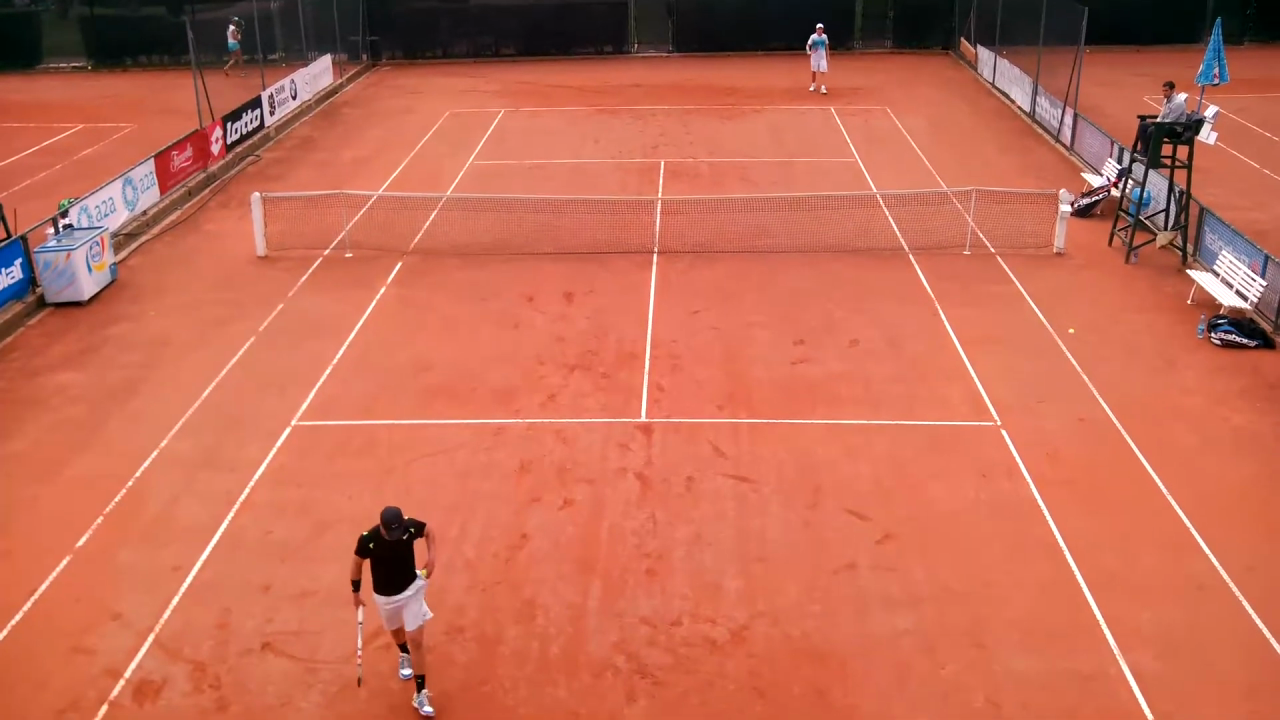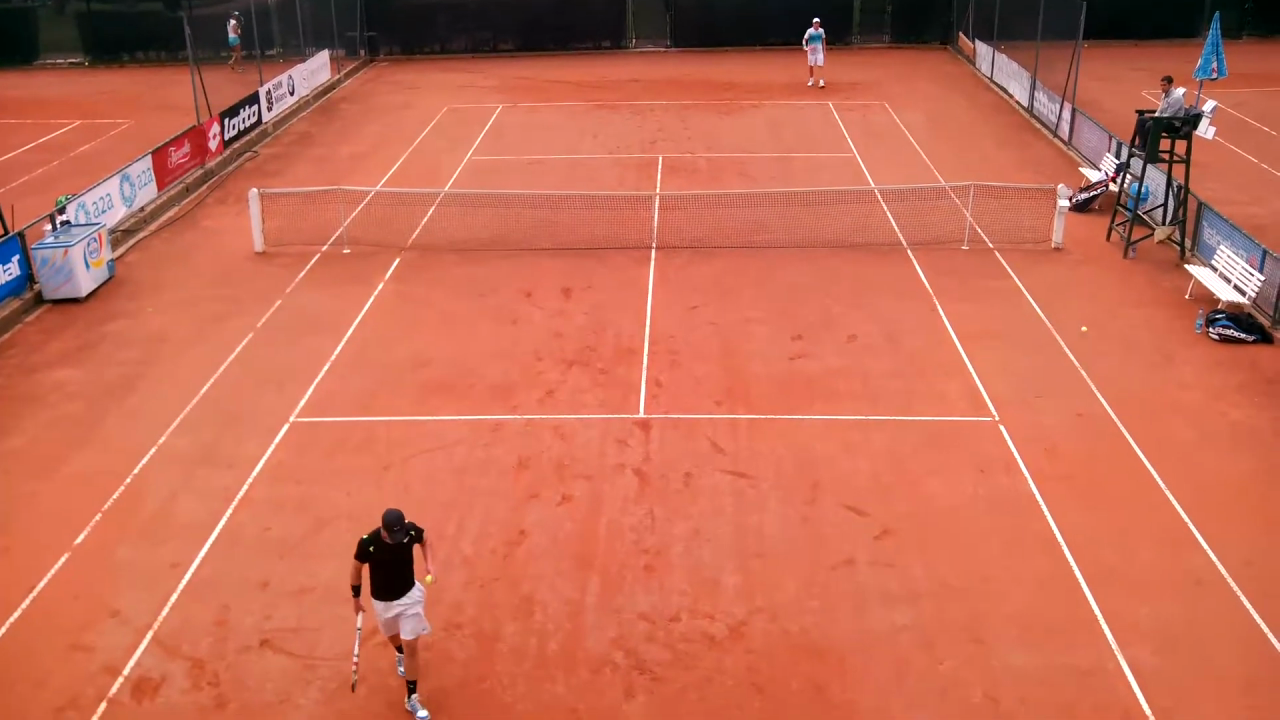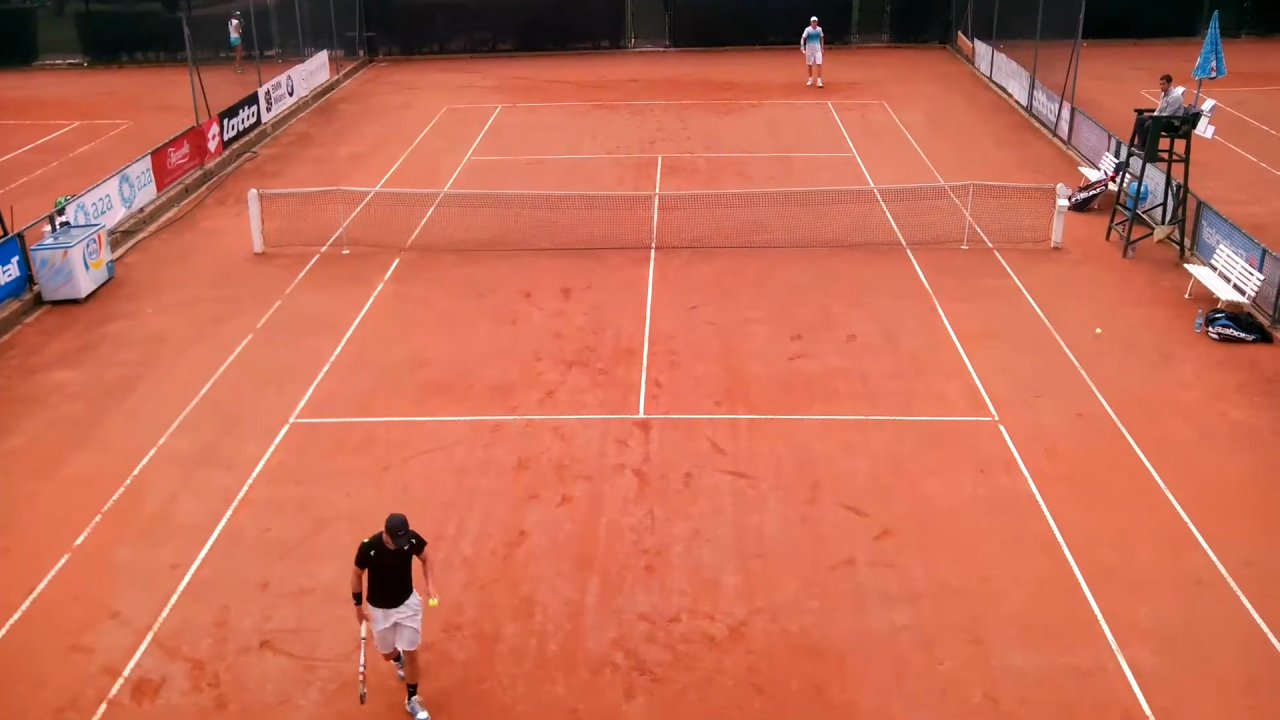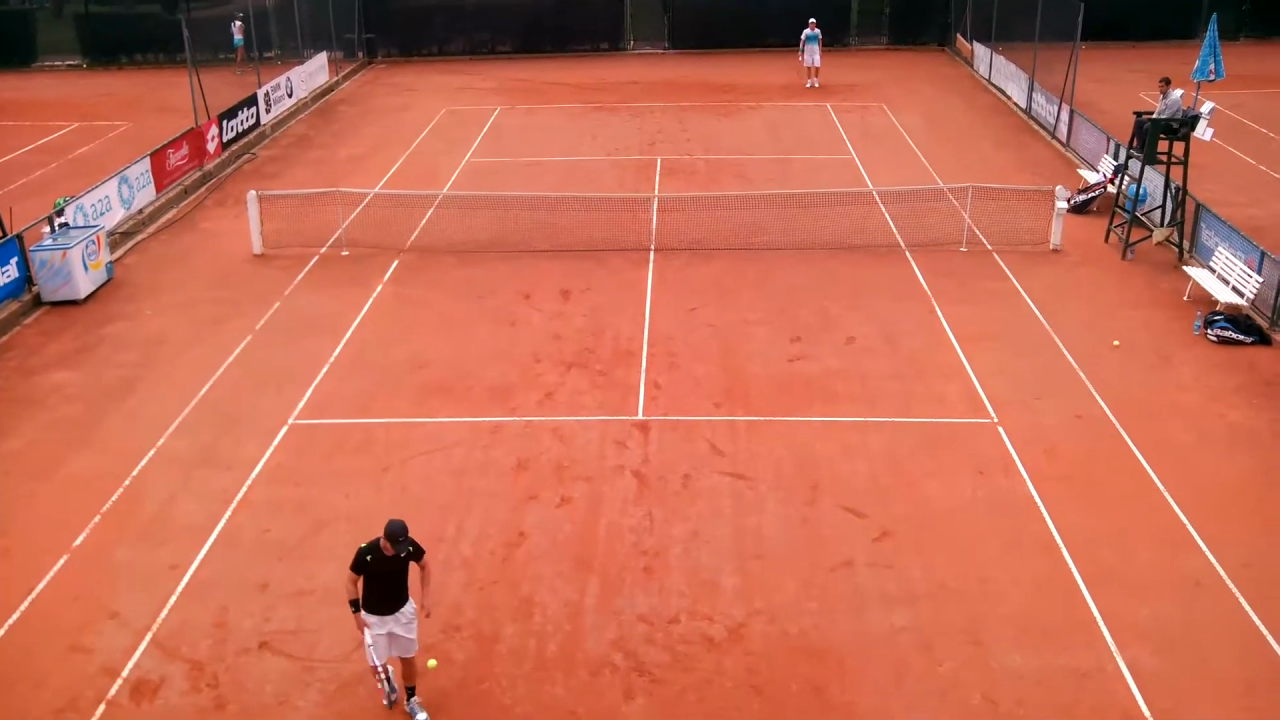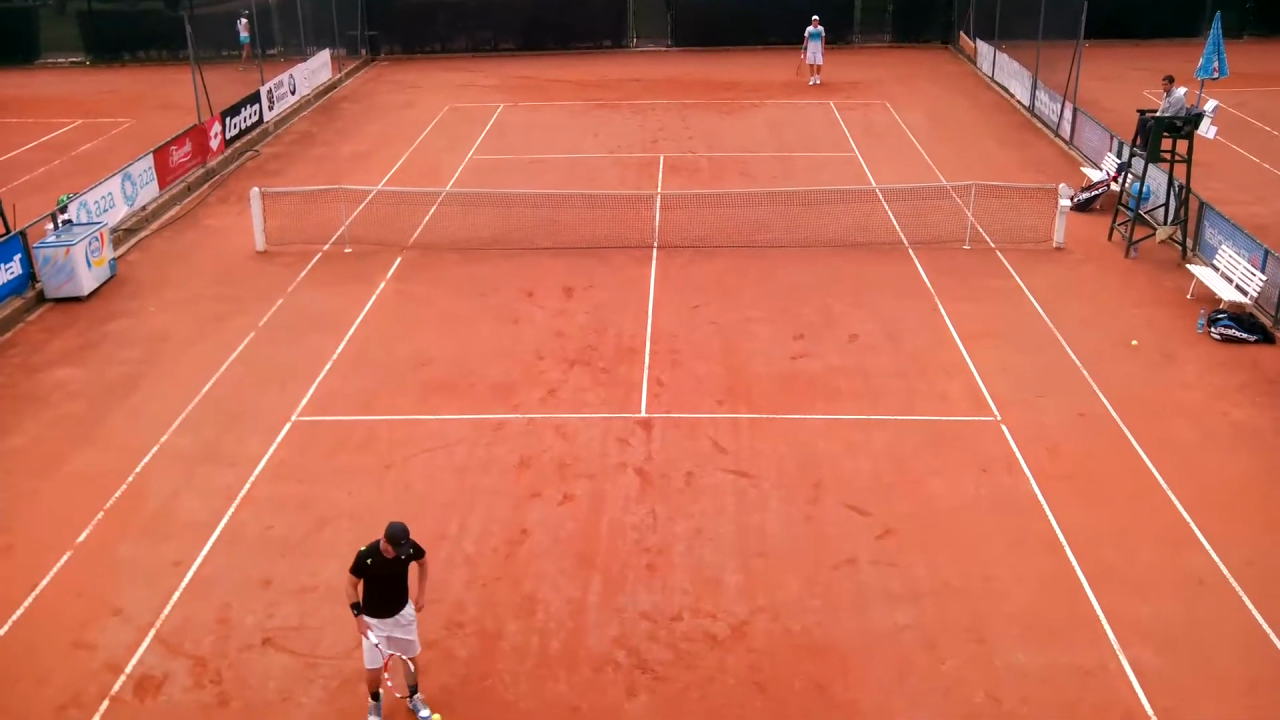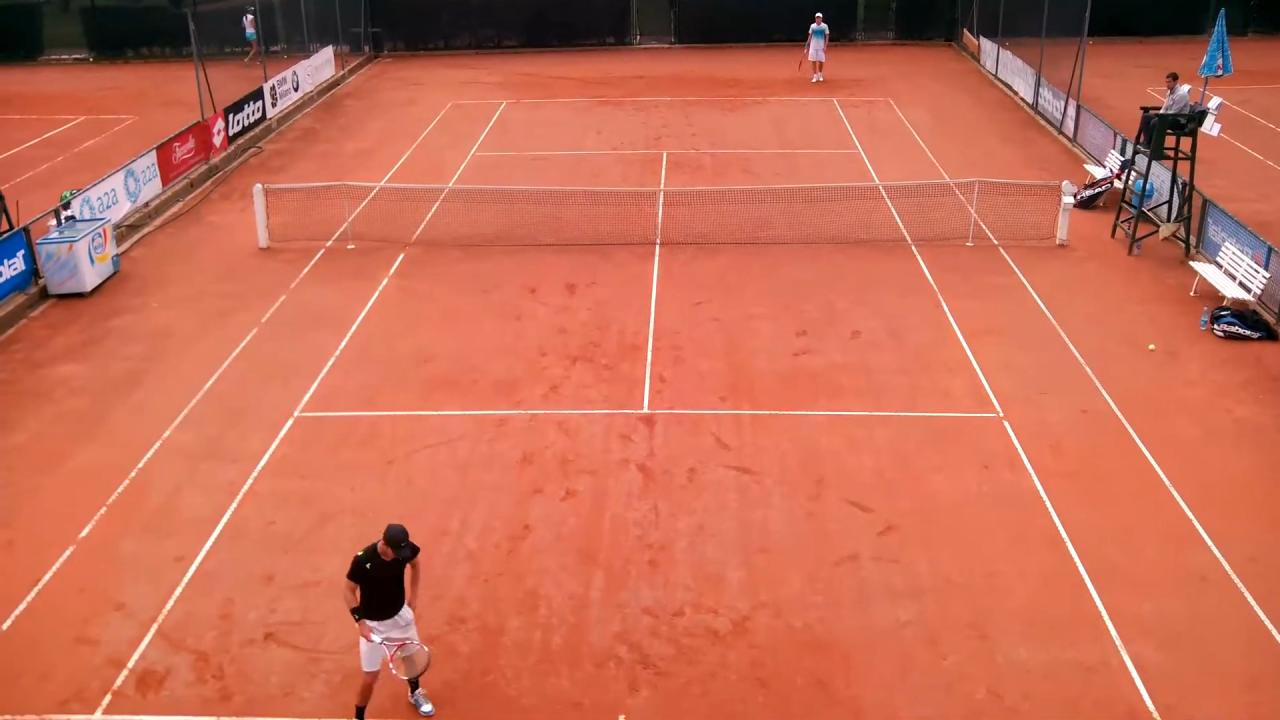
dt=0.1s
person 1, frame 1
left shoulder: (411, 526)
right shoulder: (368, 539)
left elbow: (428, 531)
right elbow: (357, 564)
left wrist: (431, 557)
right wrist: (356, 592)
left hip: (411, 588)
right hip: (385, 595)
left knee: (416, 639)
right knee: (396, 629)
left ankle: (420, 694)
right ankle: (404, 655)
person 1, frame 2
left shoulder: (411, 531)
right shoulder: (368, 543)
left elbow: (424, 540)
right elbow: (356, 569)
left wrist: (429, 565)
right wrist: (356, 597)
left hip: (409, 595)
right hip: (382, 601)
left knee: (412, 645)
right knee: (393, 636)
left ankle: (412, 698)
right ankle: (401, 651)
person 1, frame 3
left shoulder: (412, 539)
right shoulder: (369, 547)
left elbow: (425, 559)
right elbow: (356, 575)
left wrist: (430, 586)
right wrist: (358, 605)
left hip: (407, 603)
right hip: (380, 609)
left knee: (411, 653)
right knee: (387, 653)
left ankle: (412, 700)
right ankle: (398, 658)
person 1, frame 4
left shoulder: (410, 546)
right shoulder: (366, 552)
left elbow: (424, 567)
right elbow: (351, 582)
left wrist: (425, 598)
right wrist: (357, 613)
left hip: (403, 611)
right hip: (373, 617)
left knee: (408, 659)
right knee: (377, 667)
left ankle: (411, 700)
right ankle: (387, 676)
person 1, frame 5
left shoulder: (410, 547)
right shoulder: (366, 555)
left elbow: (423, 563)
right elbow: (351, 586)
left wrist: (420, 594)
right wrist: (358, 616)
left hip: (403, 613)
right hip: (374, 620)
left knee: (410, 658)
right knee: (373, 673)
left ankle: (414, 697)
right ankle: (375, 702)
person 1, frame 6
left shoulder: (406, 550)
right shoulder: (363, 560)
left elbow: (415, 564)
right elbow: (349, 591)
left wrist: (413, 594)
right wrist: (360, 621)
left hip: (399, 613)
right hip: (373, 621)
right knee: (370, 676)
left ankle: (415, 692)
